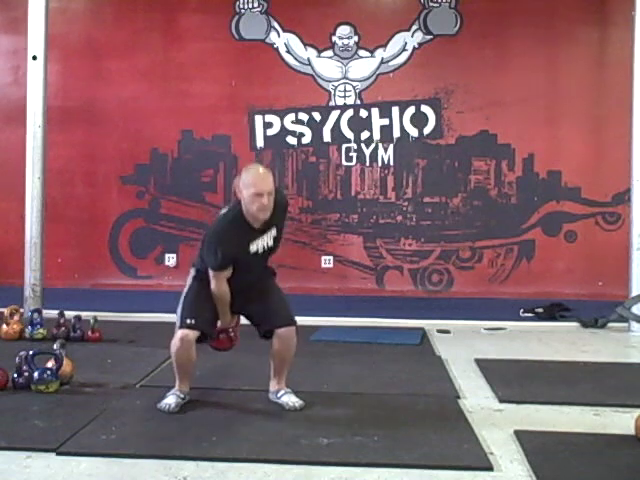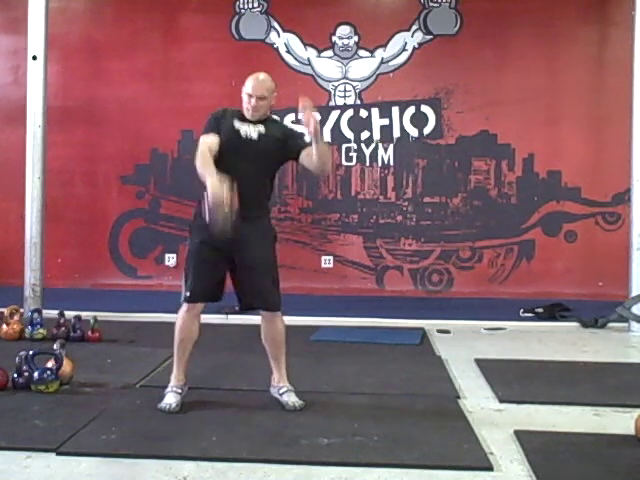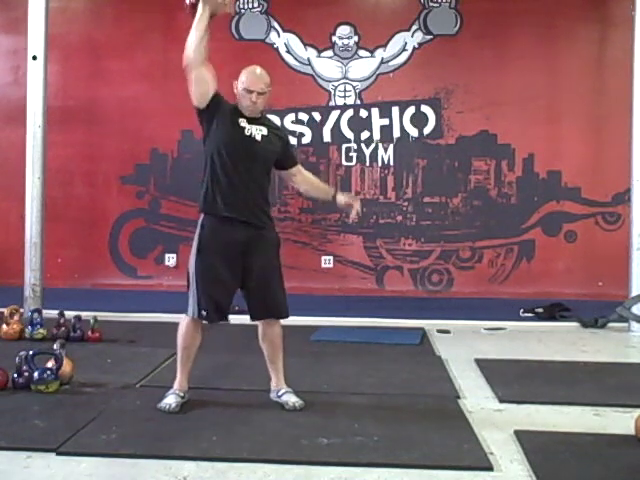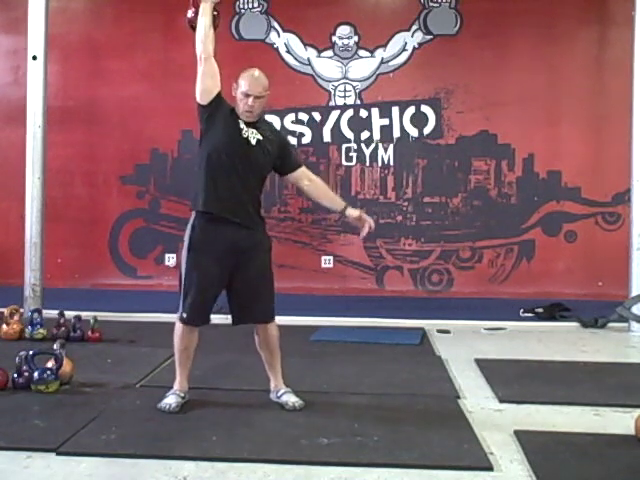
dt=0.4s
person 1, frame 1
left shoulder: (279, 203)
right shoulder: (223, 231)
right elbow: (218, 283)
right wrist: (225, 317)
left hip: (257, 281)
right hip: (210, 282)
left knee: (286, 329)
right knee: (185, 336)
left ankle: (278, 387)
right ankle: (181, 389)
person 1, frame 2
left shoulder: (282, 132)
right shoulder: (222, 118)
left elbow: (321, 166)
right elbow: (204, 155)
left wrist: (315, 134)
right wrist: (212, 182)
left hip: (254, 228)
right hip: (210, 224)
left knee: (270, 307)
right knee: (192, 303)
left ankle: (280, 382)
right ankle: (177, 383)
person 1, frame 3
left shoulder: (276, 135)
right shoulder: (217, 113)
left elbow: (297, 175)
right elbow: (193, 63)
left wrist: (335, 196)
left hip: (260, 233)
right hip: (216, 229)
left knee: (270, 313)
right knee: (197, 312)
left ankle: (279, 385)
right ankle: (180, 386)
person 1, frame 4
left shoulder: (273, 139)
right shoulder: (215, 114)
left elbow: (307, 180)
right elbow: (204, 56)
left wrist: (345, 208)
left hip: (251, 236)
right hip: (207, 230)
left knee: (263, 316)
right knee: (189, 314)
left ankle: (278, 386)
right ankle: (180, 387)
